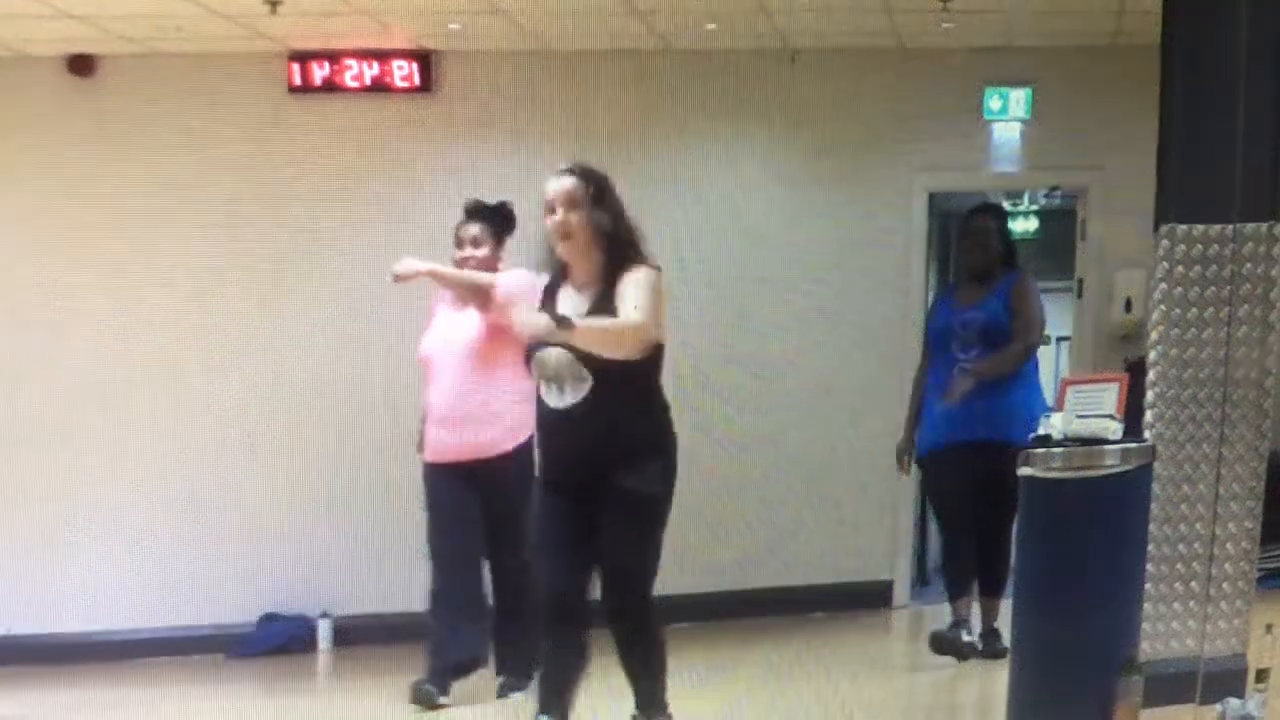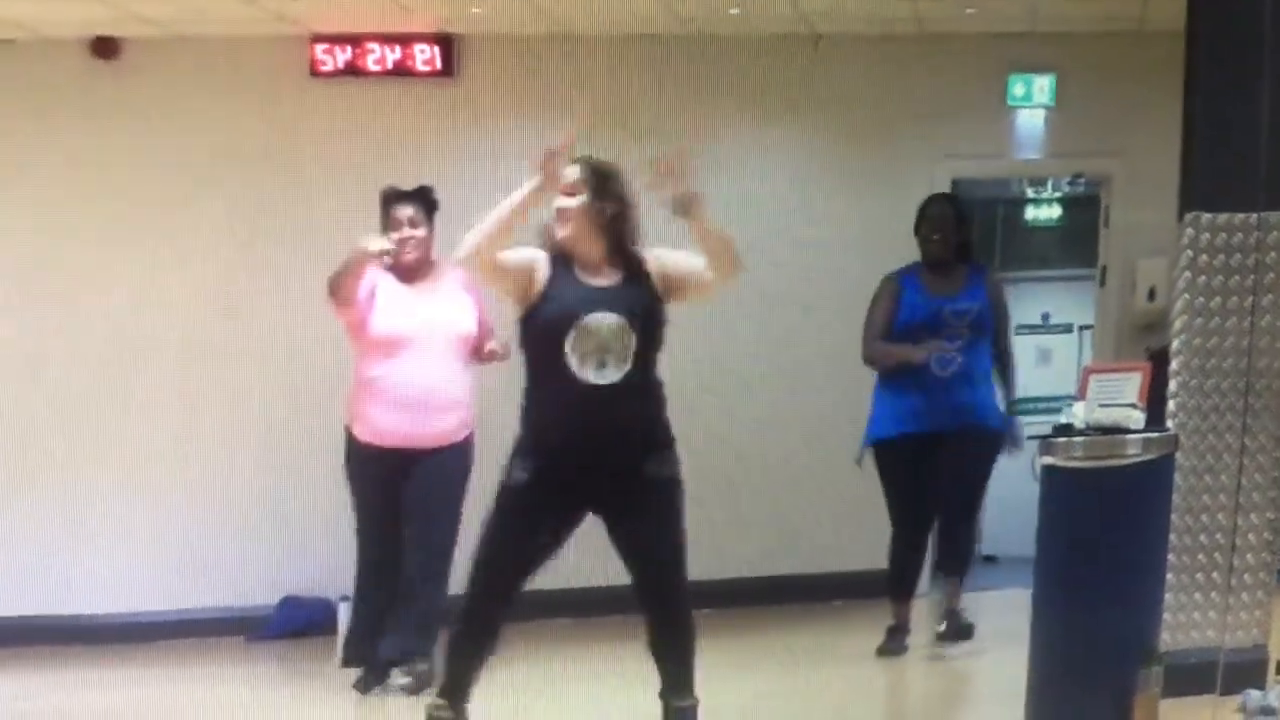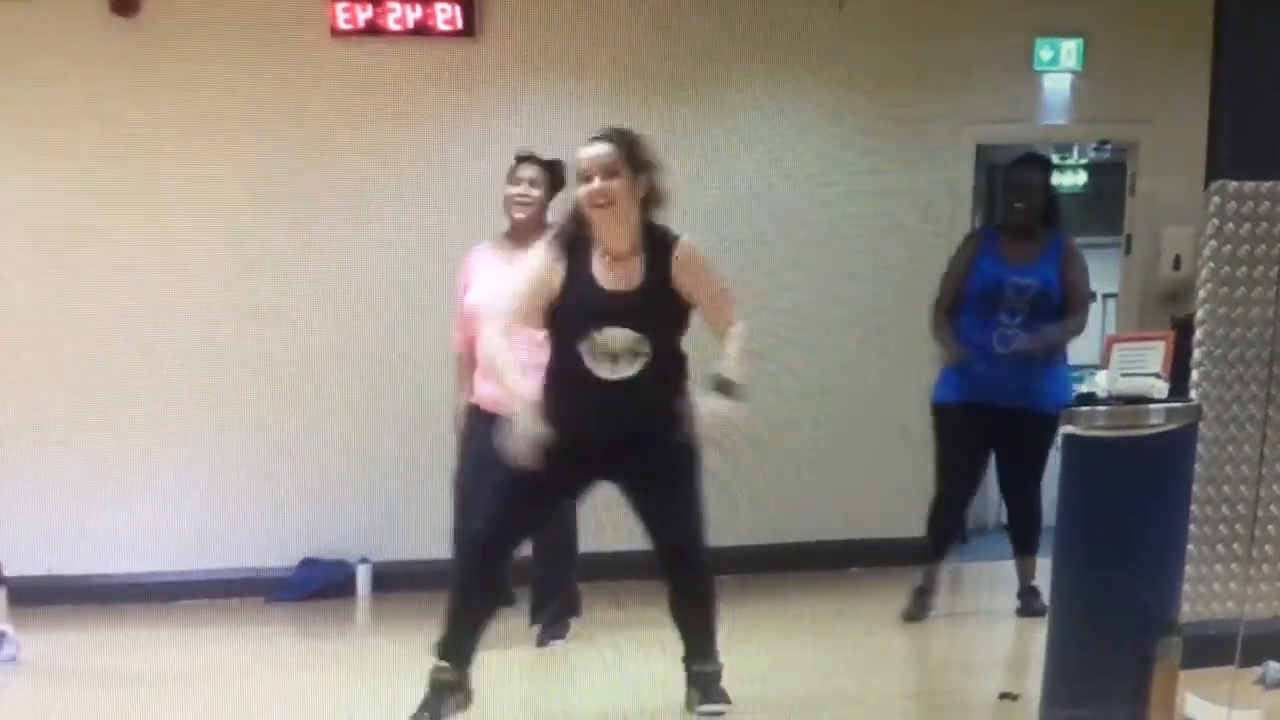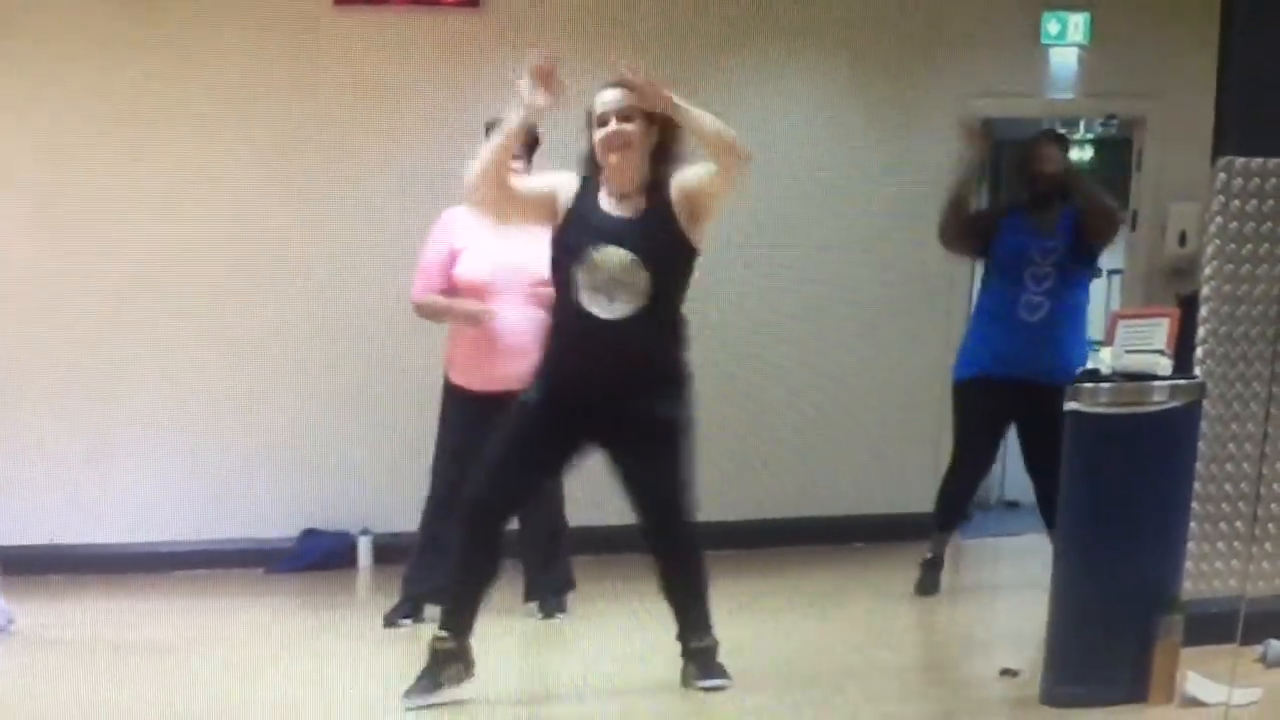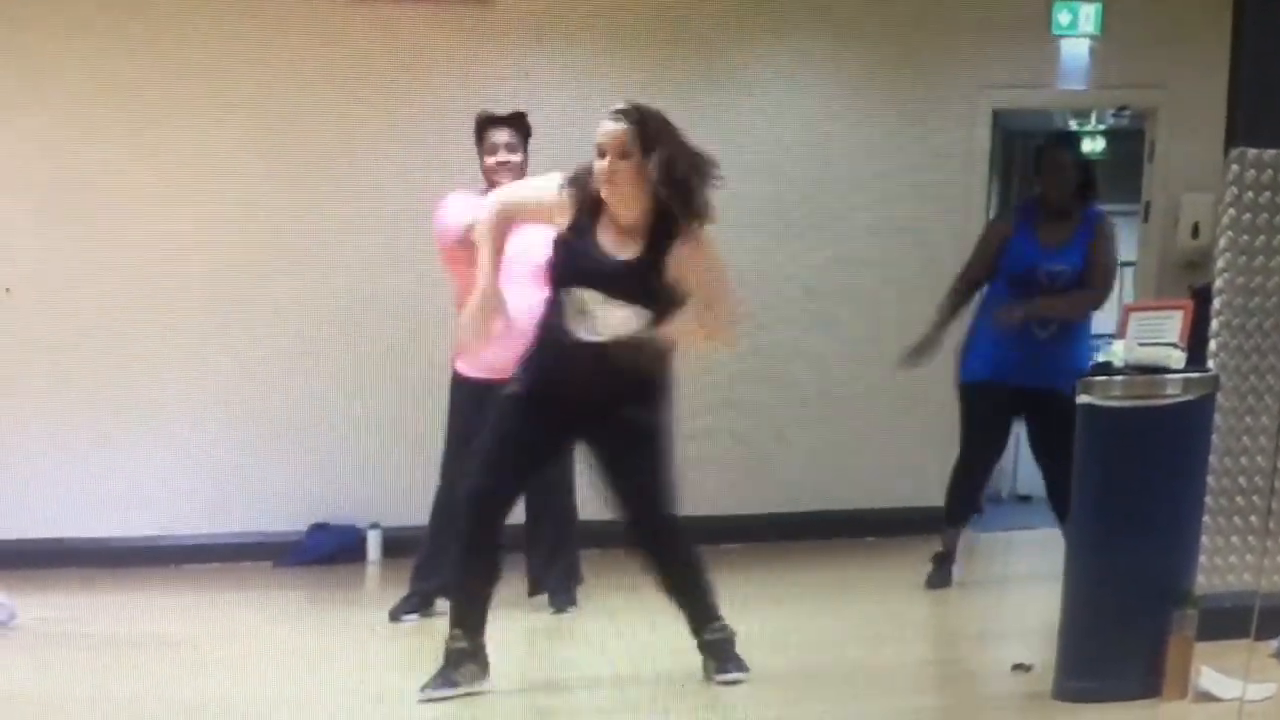
dt=1s
person 1, frame 1
left shoulder: (636, 282)
right shoulder: (546, 289)
left elbow: (632, 337)
left wrist: (554, 327)
left hip: (633, 471)
right hip: (567, 475)
left knee: (625, 602)
right knee: (558, 605)
person 1, frame 2
left shoulder: (648, 271)
right shoulder: (539, 269)
left elbow: (724, 269)
right elbow: (473, 256)
left wrist: (685, 204)
right wrist: (535, 184)
left hip: (639, 465)
right hip: (547, 465)
left knee: (667, 596)
right knee: (486, 593)
person 1, frame 3
left shoulder: (676, 254)
right shoulder: (557, 254)
left elbow: (728, 318)
right elbow: (502, 330)
left wrist: (724, 387)
right wrist: (521, 402)
left hip: (655, 435)
right hip: (565, 433)
left knee: (686, 556)
right knee: (486, 548)
person 1, frame 4
left shoulder: (681, 196)
right shoulder: (567, 196)
left elbow: (732, 158)
right elbow: (482, 188)
left wrist: (667, 101)
right wrist: (527, 109)
left hip: (647, 400)
right hip: (558, 394)
left knee: (670, 531)
right knee: (482, 515)
left ankle: (699, 652)
right ankle: (450, 654)
person 1, frame 5
left shoulder: (683, 241)
right shoulder: (572, 201)
left elbow: (721, 325)
right elbow: (498, 205)
left wrist: (645, 326)
right wrist: (486, 292)
left hip: (626, 404)
right hip: (542, 389)
left knee: (654, 528)
right knee: (481, 509)
left ankle: (715, 642)
right ankle: (465, 656)
person 2, frame 1
left shoulder: (519, 284)
right shoulder: (443, 301)
left elbow: (486, 293)
left wrist: (426, 269)
right wrist: (426, 427)
left hip: (506, 453)
right hip: (445, 459)
left knee: (512, 561)
right knee: (452, 563)
left ankle: (518, 665)
right ankle: (443, 670)
person 2, frame 2
left shoulder: (461, 283)
right shoulder: (369, 283)
left elbow: (480, 343)
right elbow: (338, 291)
left wrist: (492, 350)
right wrist: (361, 258)
left hip: (446, 444)
right hip: (374, 444)
left knee: (429, 549)
right knee: (377, 551)
left ankle: (415, 652)
right ankle: (376, 658)
person 2, frame 3
right shoulder: (479, 258)
right elbow: (465, 341)
right wrist: (462, 404)
right hip: (489, 411)
left knee: (552, 515)
right knee: (473, 510)
left ankle: (555, 613)
person 2, frame 4
left shoulder: (554, 221)
right shoulder: (455, 223)
right elbow: (422, 298)
left wrist: (561, 296)
right wrist: (462, 308)
left hip: (538, 385)
right hip: (469, 387)
left knee: (542, 492)
right knee: (449, 491)
left ankle: (550, 588)
right ankle: (419, 593)
person 2, frame 5
right shoulder: (460, 205)
right elbow: (458, 235)
right hip: (480, 375)
left knee: (551, 484)
right knee: (460, 485)
left ankle: (559, 582)
right ankle: (427, 588)
person 3, frame 1
left shoulder: (1018, 288)
right shoulder: (945, 299)
left elbow: (1026, 344)
right elbow: (927, 368)
left wrist: (974, 378)
right wrist: (909, 430)
left hip: (1008, 431)
right hip: (947, 433)
left knee: (995, 529)
right knee: (956, 526)
left ankle: (989, 628)
right ankle: (960, 626)
person 3, frame 2
left shoulder: (985, 285)
right shoulder: (897, 284)
left elbow: (1001, 350)
right elbow: (871, 349)
left wrist: (1008, 410)
right wrist: (907, 352)
left hip: (970, 419)
right hip: (904, 422)
left knee: (959, 508)
right knee: (910, 524)
left ankle: (950, 613)
right ankle: (898, 625)
person 3, frame 3
left shoulder: (1063, 253)
right shoulder: (977, 245)
left elbow: (1077, 316)
right elbow: (942, 309)
left wrist: (1043, 340)
right wrist: (949, 345)
left hip: (1033, 395)
right hip: (966, 392)
left knee: (1022, 490)
right knee: (953, 489)
left ankle: (1027, 586)
right ankle: (926, 587)
person 3, frame 4
left shoulder: (1082, 223)
right shoulder: (1001, 221)
left elbow: (1111, 218)
right elbow: (950, 234)
left wrist: (1066, 172)
right wrist: (973, 169)
left hip: (1055, 372)
right hip: (988, 366)
left knee: (1051, 472)
right knee: (968, 464)
right ankle: (934, 559)
person 3, frame 5
left shoulder: (1097, 229)
right shoulder: (1012, 223)
left elbow: (1095, 295)
right elbow: (967, 281)
left wrist: (1030, 308)
right wrist: (934, 332)
left hip: (1059, 373)
right hip: (993, 367)
left knee: (1061, 466)
right knee: (976, 460)
right ankle: (945, 555)
